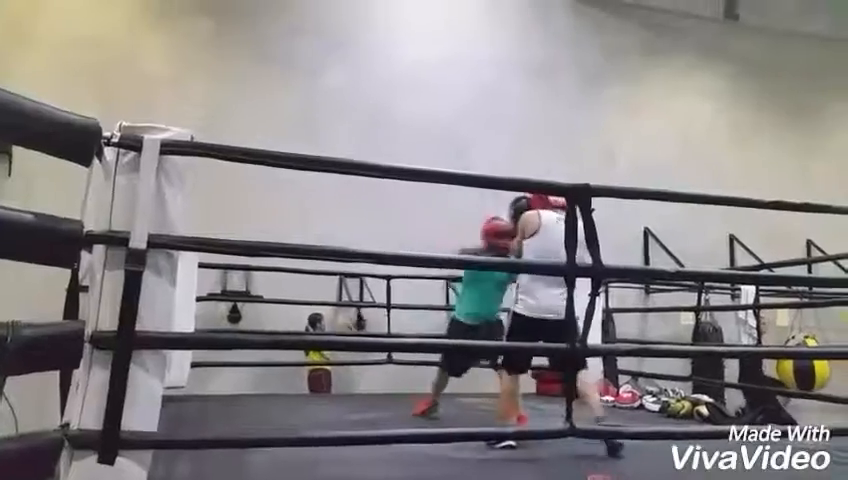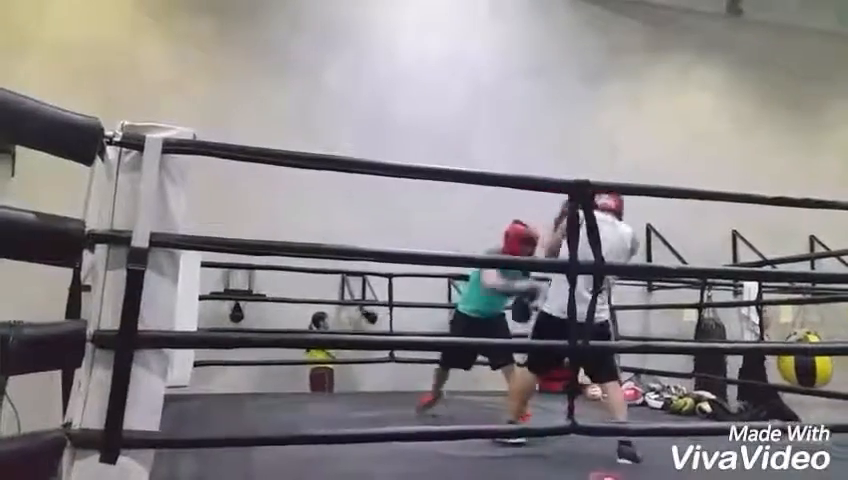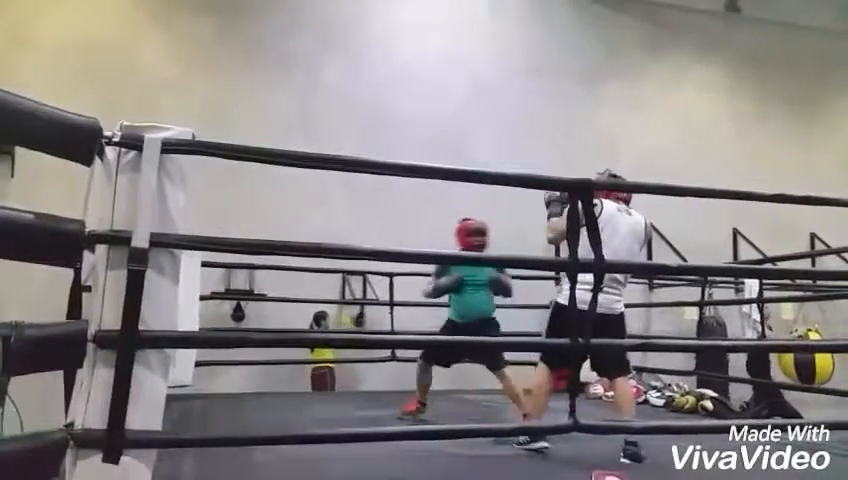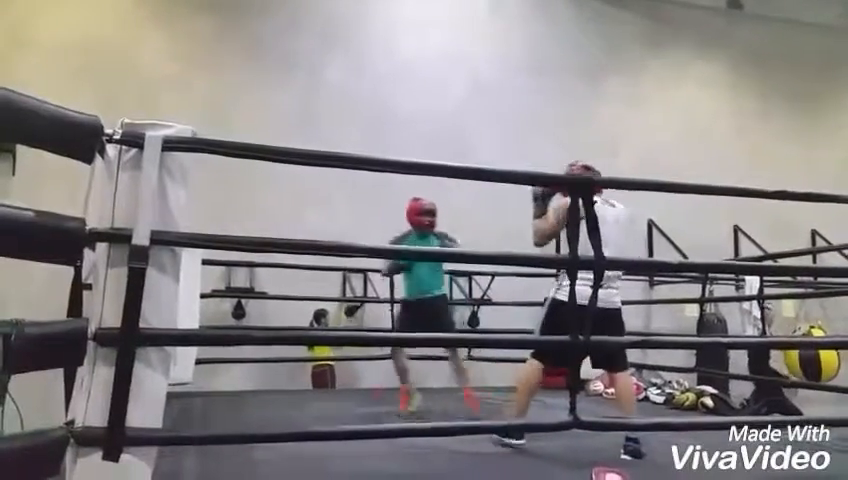
dt=0.3s
person 1, frame 1
left shoulder: (530, 218)
right shoulder: (581, 227)
left elbow: (517, 252)
left wrist: (517, 221)
left hip: (528, 310)
right hip: (563, 313)
left knee: (511, 370)
right knee: (578, 372)
person 1, frame 2
left shoulder: (578, 218)
right shoulder: (630, 236)
left elbow: (550, 250)
left wrist: (560, 221)
left hip: (557, 310)
right hip: (595, 316)
left knee: (532, 367)
right knee: (608, 379)
left ankle: (513, 425)
right ankle: (624, 442)
person 1, frame 3
left shoulder: (589, 207)
right shoulder: (642, 224)
left elbow: (554, 235)
left wrist: (555, 209)
left hip: (572, 301)
right hip: (610, 307)
left knee: (548, 364)
right knee: (619, 374)
left ankle: (534, 431)
right ankle: (630, 442)
person 1, frame 4
left shoulder: (567, 204)
right shoulder: (620, 211)
left elbow: (540, 236)
left wrist: (540, 206)
left hip: (570, 297)
right hip: (608, 301)
left knee: (539, 359)
right knee: (619, 368)
left ankle: (513, 426)
right ankle: (632, 438)
person 2, frame 1
right shoulder: (475, 255)
left hip: (490, 323)
right hip: (462, 322)
right knee: (447, 367)
left ankle: (515, 410)
right ankle: (432, 402)
person 2, frame 2
left shoulder: (520, 268)
left elbow: (528, 287)
right elbow: (489, 283)
right wrist: (520, 287)
left hip: (494, 318)
right hip: (467, 316)
left knee: (507, 365)
right knee: (447, 362)
right ankle: (434, 394)
person 2, frame 3
right shoulder: (449, 263)
left elbow: (508, 291)
right elbow: (429, 292)
left wrist: (501, 282)
right wrist: (442, 286)
left hip: (485, 324)
right hip: (457, 323)
left knee: (500, 370)
right knee: (426, 360)
left ankle: (526, 413)
right ankle: (420, 403)
person 2, frame 4
left shoulder: (440, 238)
right shoulder: (401, 242)
right elbow: (386, 271)
left wrist: (450, 251)
right wrist: (396, 264)
left hip: (437, 300)
right hip: (412, 301)
left knee: (452, 346)
right knee: (397, 346)
left ankle: (467, 391)
right ankle: (409, 393)
